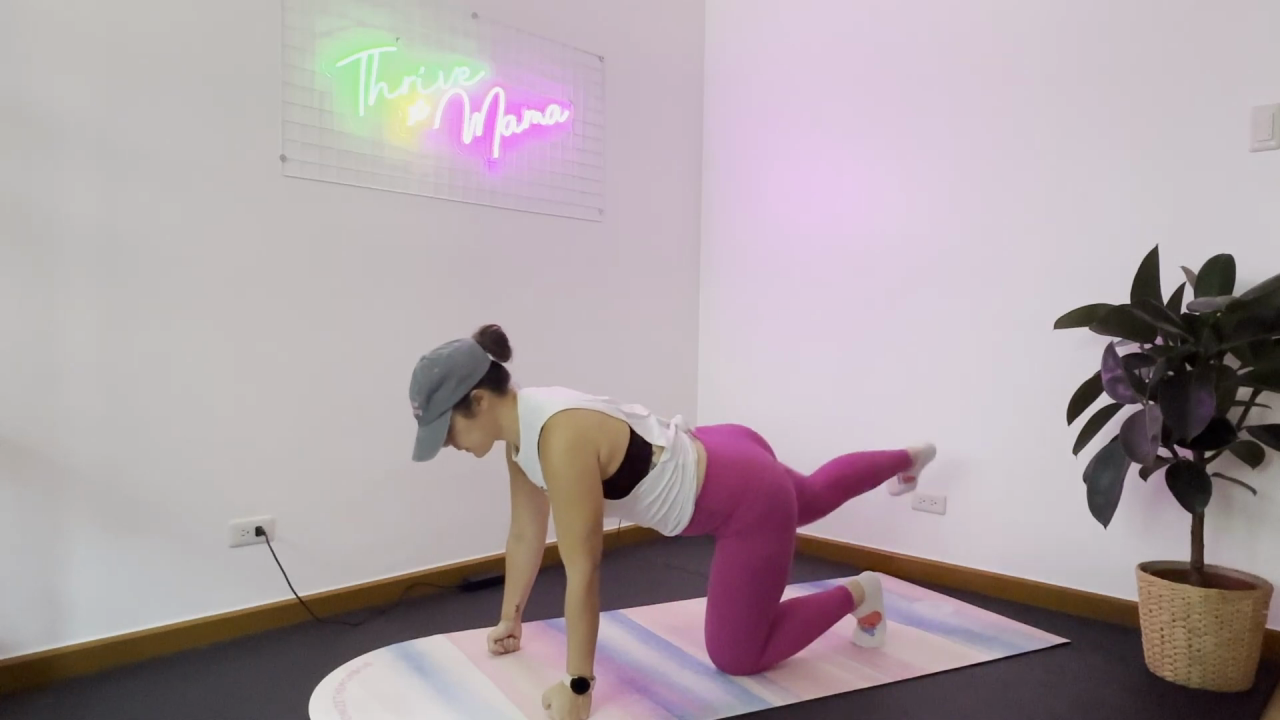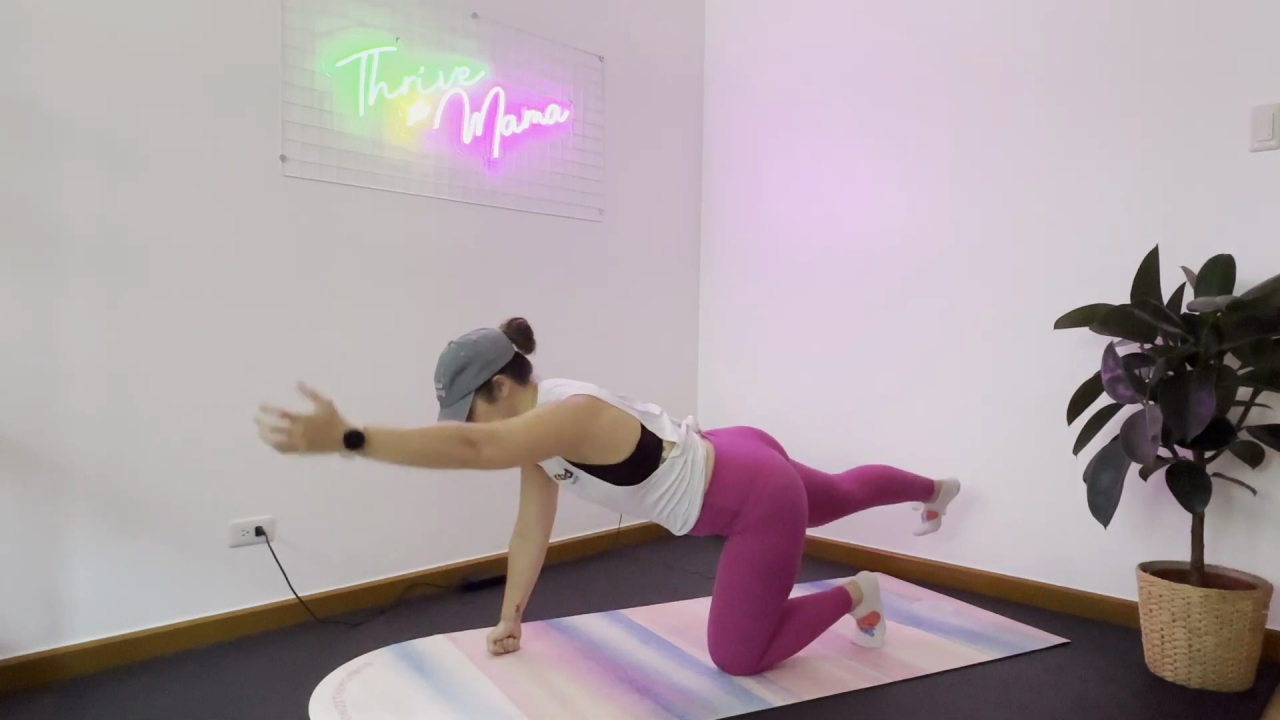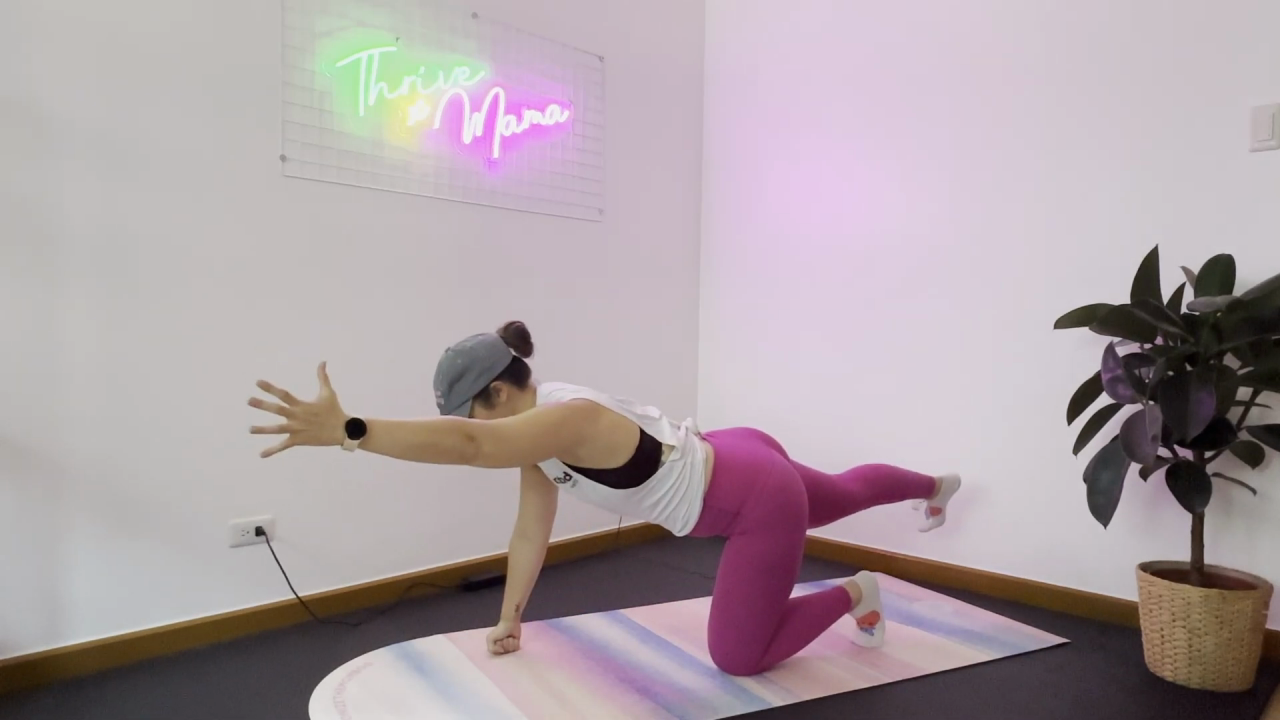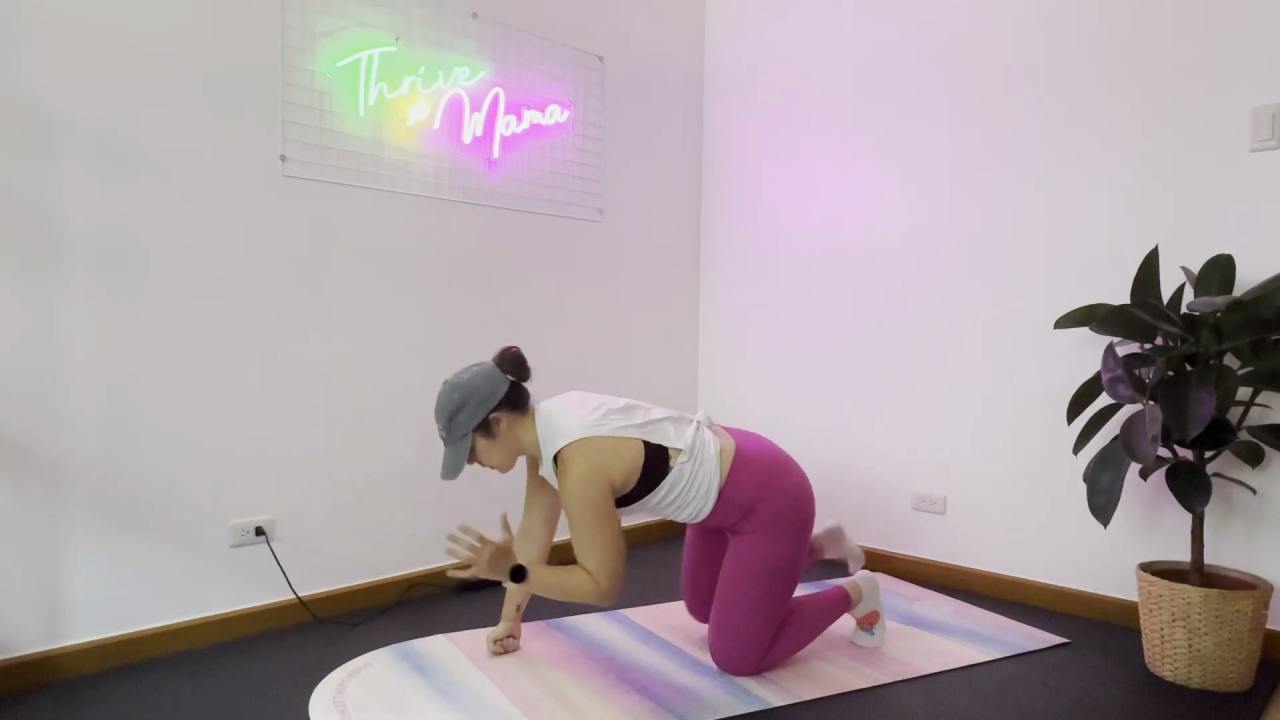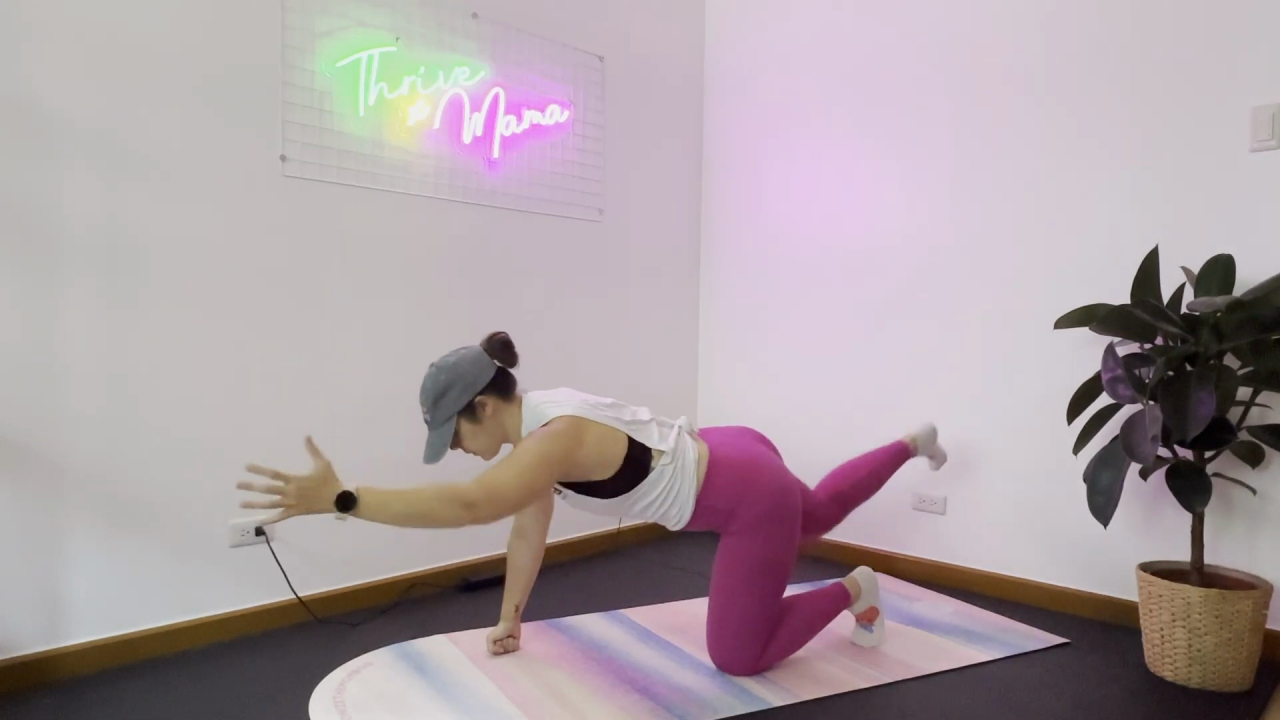
dt=1s
person 1, frame 1
left shoulder: (560, 439)
right shoulder: (521, 428)
left elbow: (582, 572)
right elbow: (525, 534)
right wrist: (510, 618)
left hip: (748, 498)
right hip: (721, 455)
left knee: (736, 656)
right knee: (809, 499)
left ankle: (856, 593)
right ankle: (907, 458)
person 1, frame 2
left shoulder: (569, 417)
right shoulder: (540, 423)
left elbow: (470, 450)
right elbow: (531, 531)
left wrist: (346, 438)
right wrist: (510, 619)
left hip: (760, 499)
right hip: (731, 461)
left knee: (737, 656)
right knee: (839, 496)
left ankle: (853, 595)
right ankle: (933, 491)
person 1, frame 3
left shoulder: (567, 421)
right shoulder: (541, 424)
left elbow: (466, 446)
right elbow: (531, 531)
left wrist: (345, 430)
right wrist: (510, 618)
left hip: (759, 500)
right hip: (731, 460)
left knee: (737, 657)
right knee: (839, 494)
left ankle: (853, 594)
right ankle: (933, 487)
person 1, frame 4
left shoulder: (579, 462)
right shoulder: (542, 426)
left elbow: (603, 587)
right elbow: (534, 531)
left wrist: (508, 571)
right wrist: (510, 619)
left hip: (767, 497)
right hip: (729, 471)
left knee: (737, 656)
right knee: (705, 609)
left ankle: (854, 594)
right ankle: (818, 545)
person 1, frame 5
left shoulder: (554, 439)
right shoulder: (532, 415)
left elbow: (468, 506)
right elbow: (529, 530)
left wrist: (338, 499)
right wrist: (510, 618)
left hip: (752, 499)
right hip: (728, 456)
left knee: (736, 657)
right knee: (814, 514)
left ankle: (851, 591)
right ankle: (912, 445)
